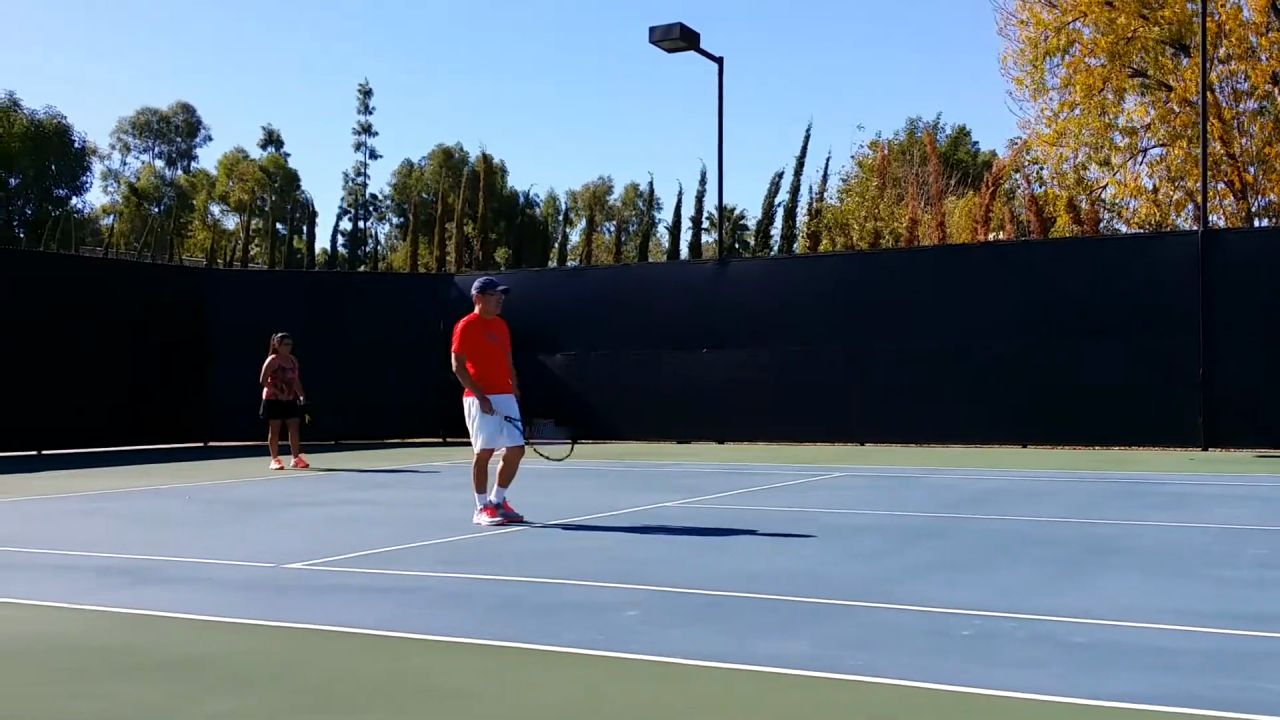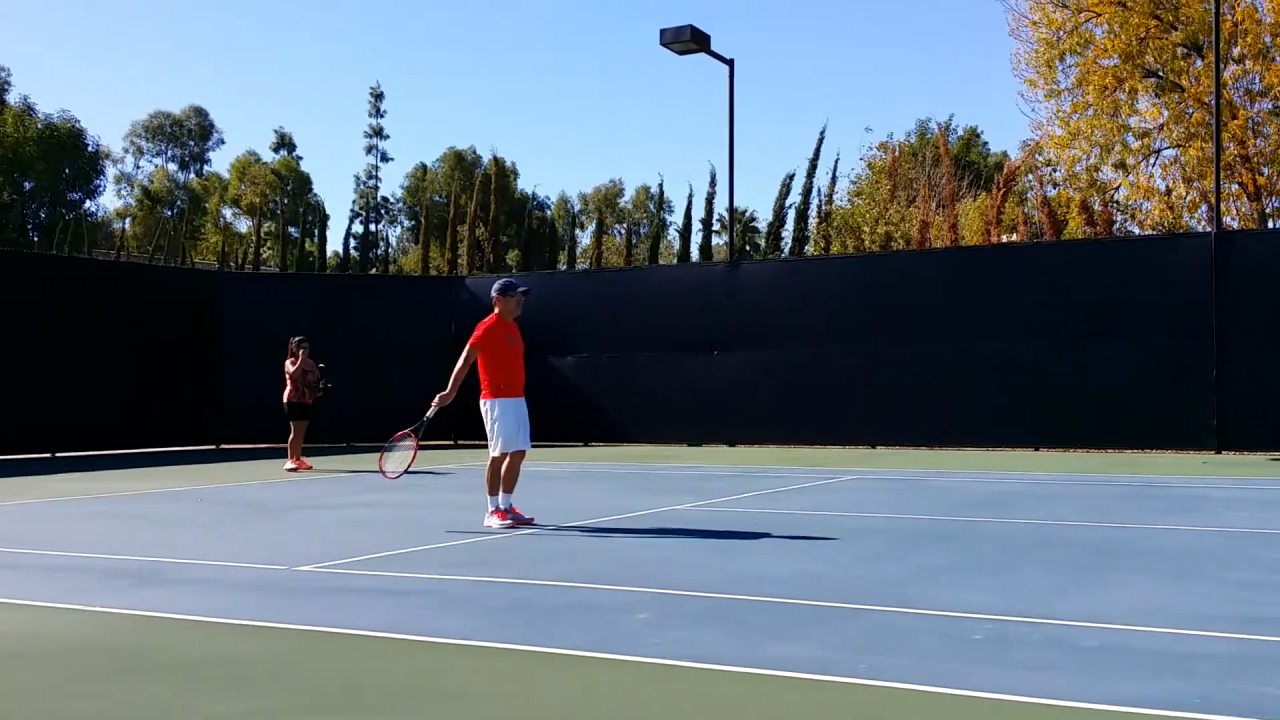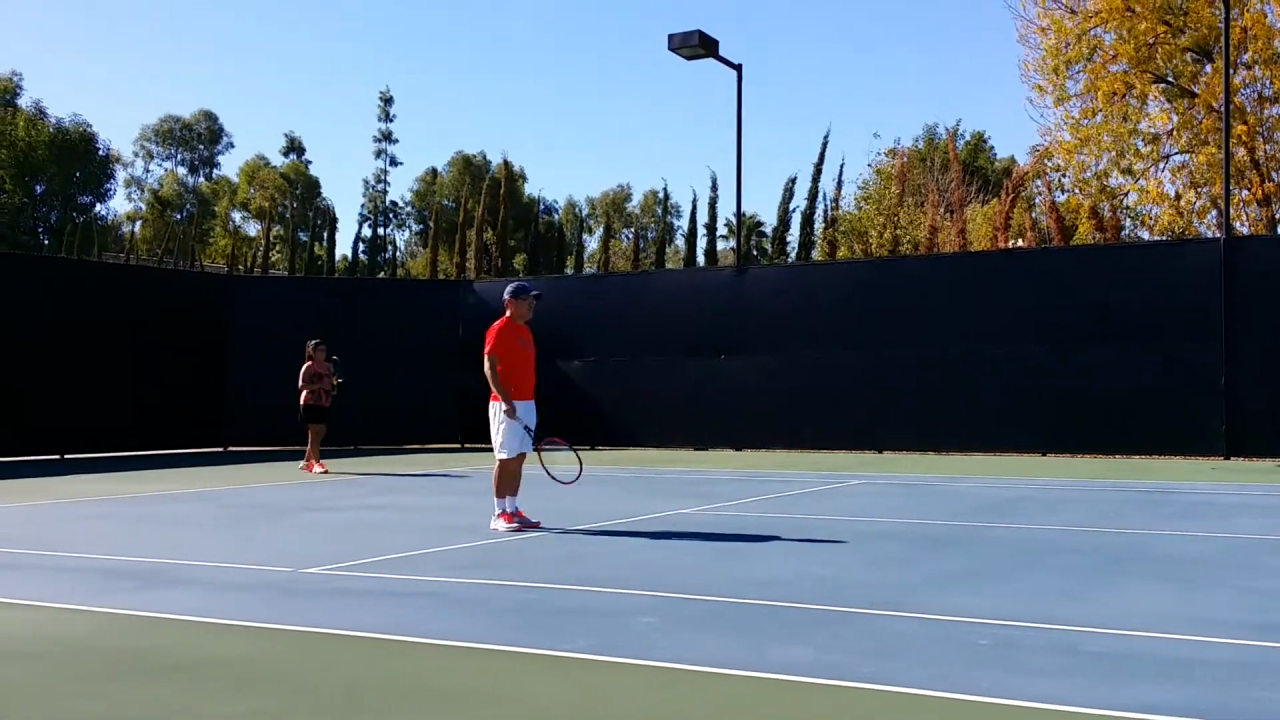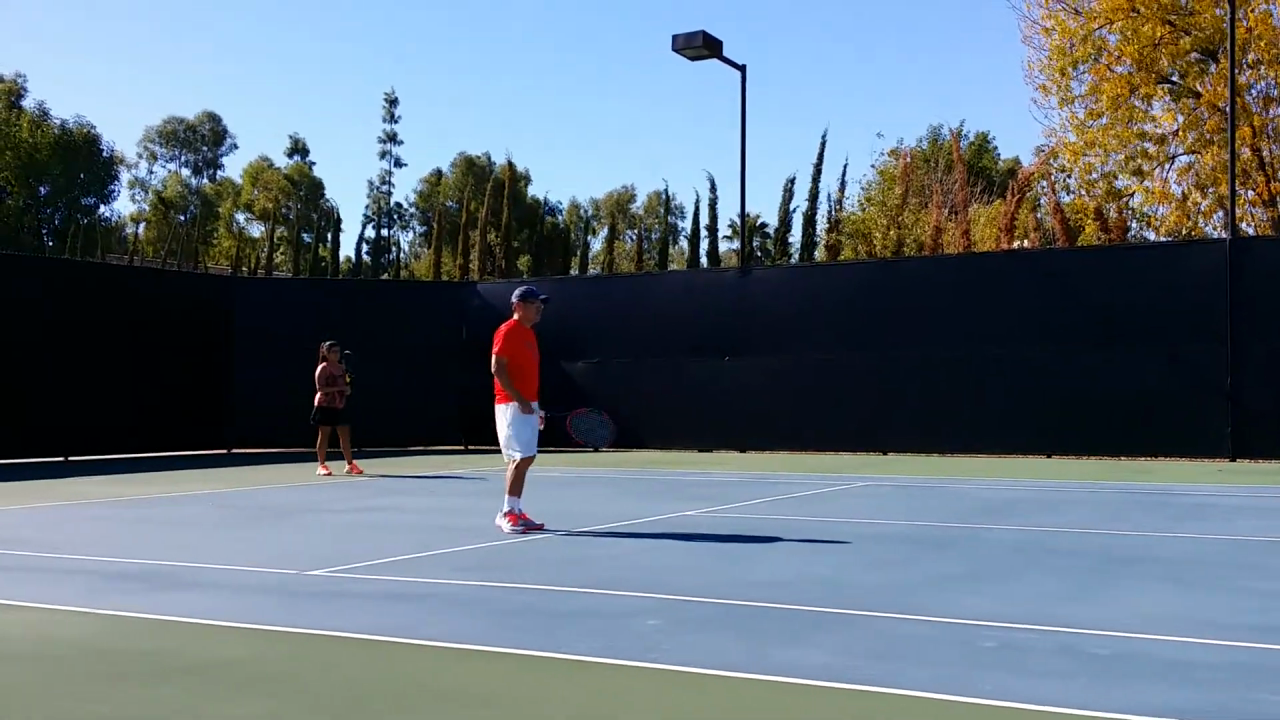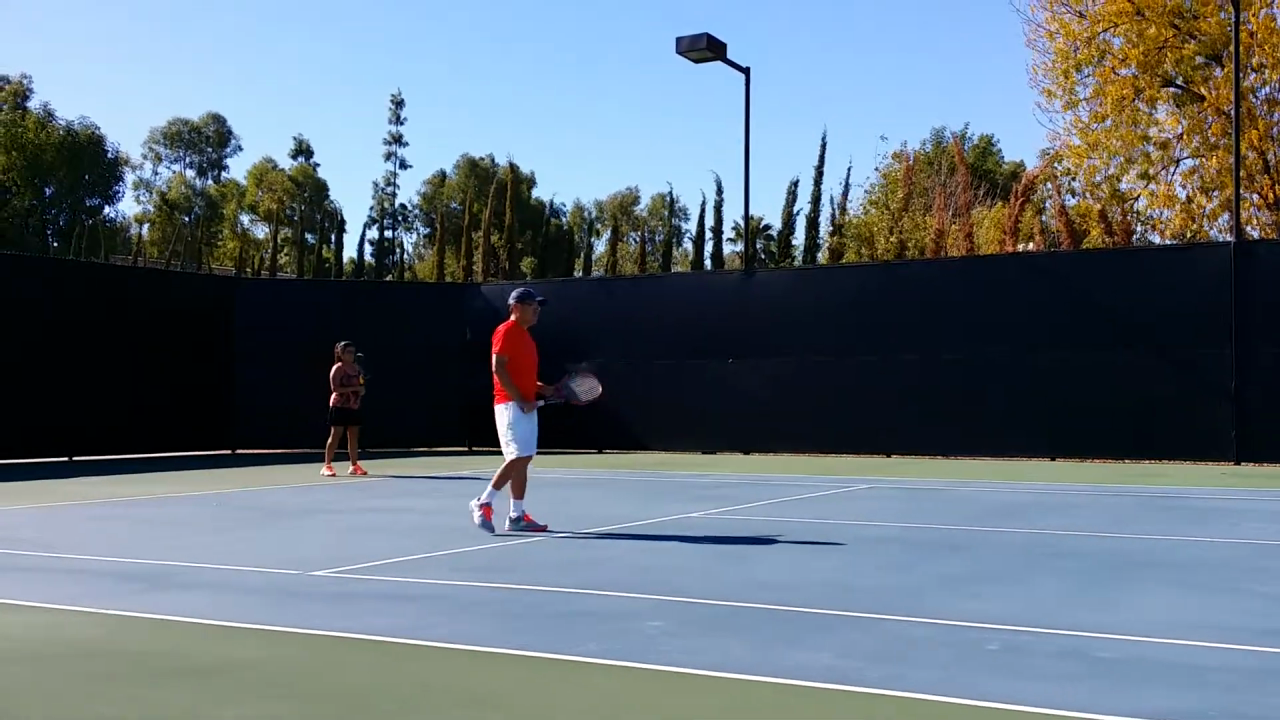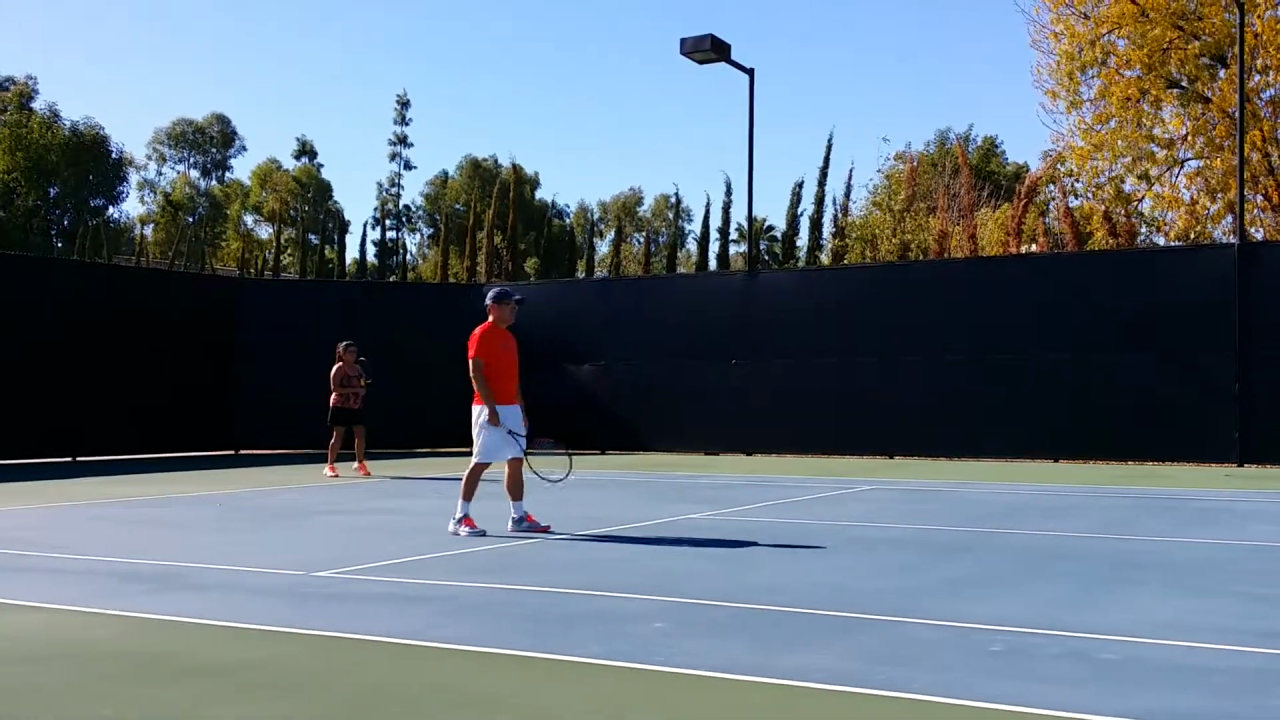
dt=0.5s
person 1, frame 1
left shoulder: (501, 325)
right shoulder: (466, 326)
right elbow: (458, 365)
left wrist: (516, 391)
right wrist: (480, 396)
left hip: (506, 397)
right hip: (481, 400)
left knee: (515, 450)
right knee: (484, 452)
left ankle: (498, 501)
right ankle: (482, 508)
person 1, frame 2
left shoulder: (512, 326)
right shoulder: (488, 327)
right elbow: (466, 359)
right wrist: (451, 391)
left hip: (517, 399)
right hip: (498, 401)
left knee: (518, 454)
right knee: (499, 455)
left ankle: (506, 507)
right ankle: (493, 511)
person 1, frame 3
left shoulder: (525, 331)
right shoulder: (499, 330)
right elbow: (489, 367)
right wrist: (506, 401)
left hip: (527, 403)
right hip: (508, 405)
left knee: (519, 458)
right knee: (506, 458)
left ankle: (512, 511)
right ankle: (499, 515)
person 1, frame 4
left shoulder: (529, 334)
right shoulder: (507, 331)
right elbow: (497, 369)
left wrist: (535, 405)
right wrist: (519, 400)
left hip: (528, 406)
right hip: (512, 405)
left knee: (523, 460)
right knee: (522, 458)
left ankle: (516, 512)
right ankle: (506, 513)
person 1, frame 5
left shoulder: (525, 335)
right shoulder: (506, 331)
right elbow: (498, 368)
left wrist: (542, 388)
right wrist: (521, 400)
left hip: (526, 406)
right hip: (510, 405)
left knee: (523, 460)
right knee: (518, 457)
left ankle: (517, 516)
right ankle: (483, 503)
person 1, frame 6
left shoulder: (509, 337)
right shoulder: (482, 334)
right elbow: (475, 373)
left wrist: (521, 410)
right wrist: (490, 408)
left hip: (511, 409)
right hip: (490, 409)
left knee: (515, 462)
right knee: (481, 462)
left ankle: (518, 517)
right ankle: (460, 518)
